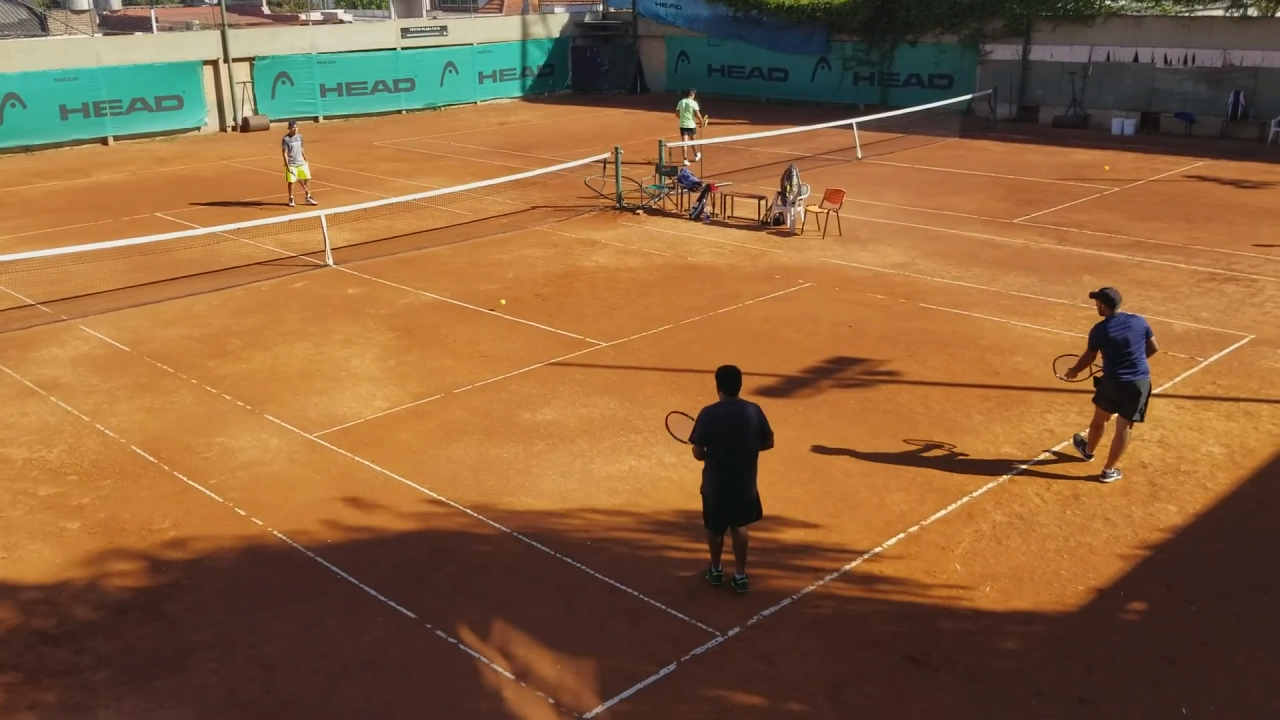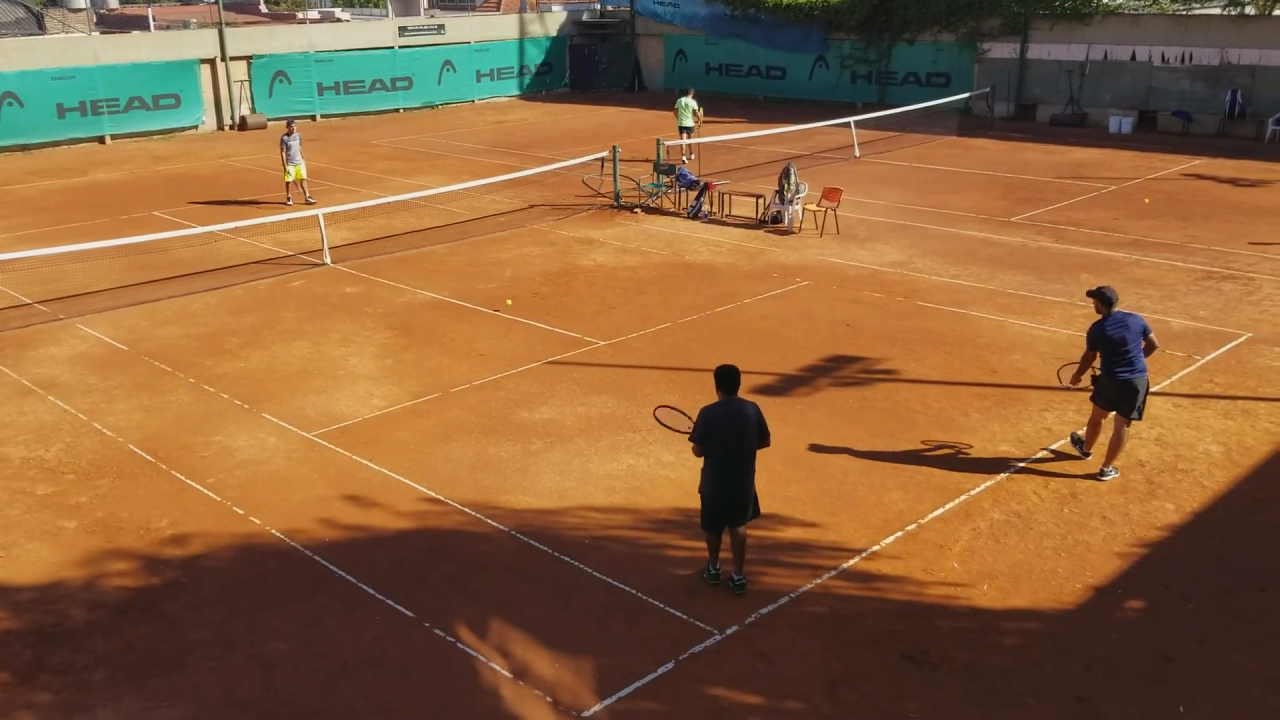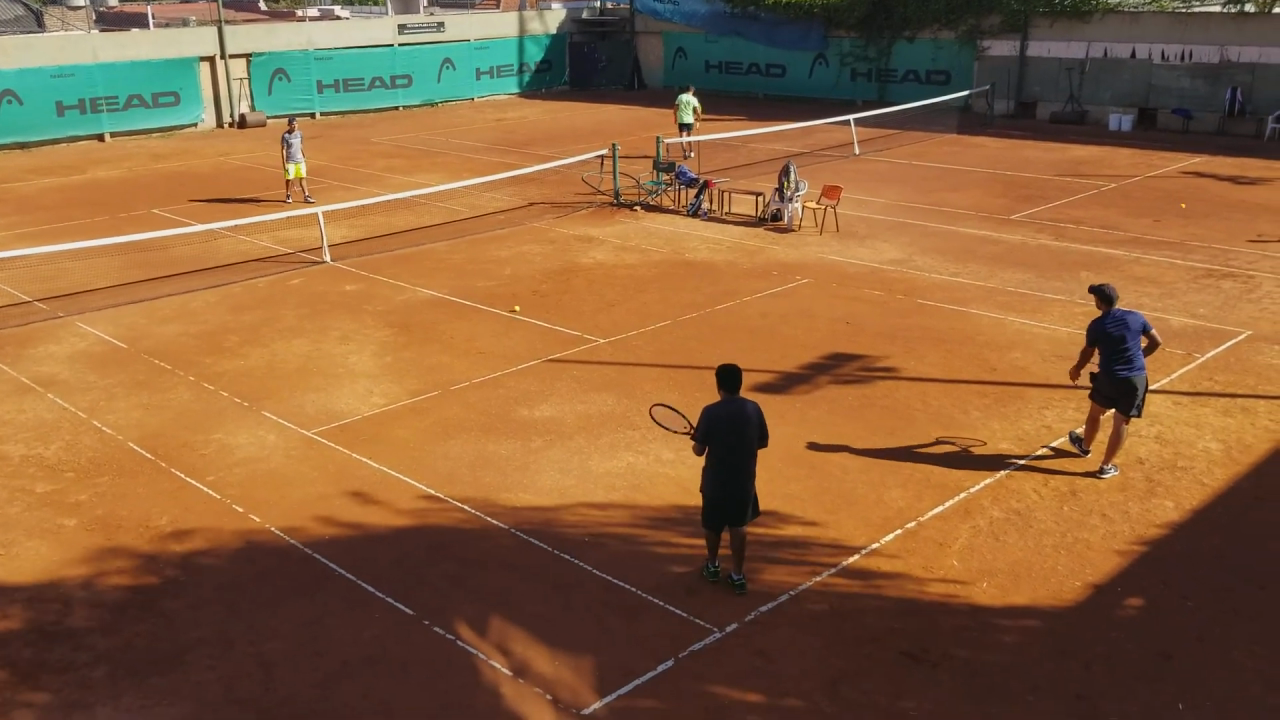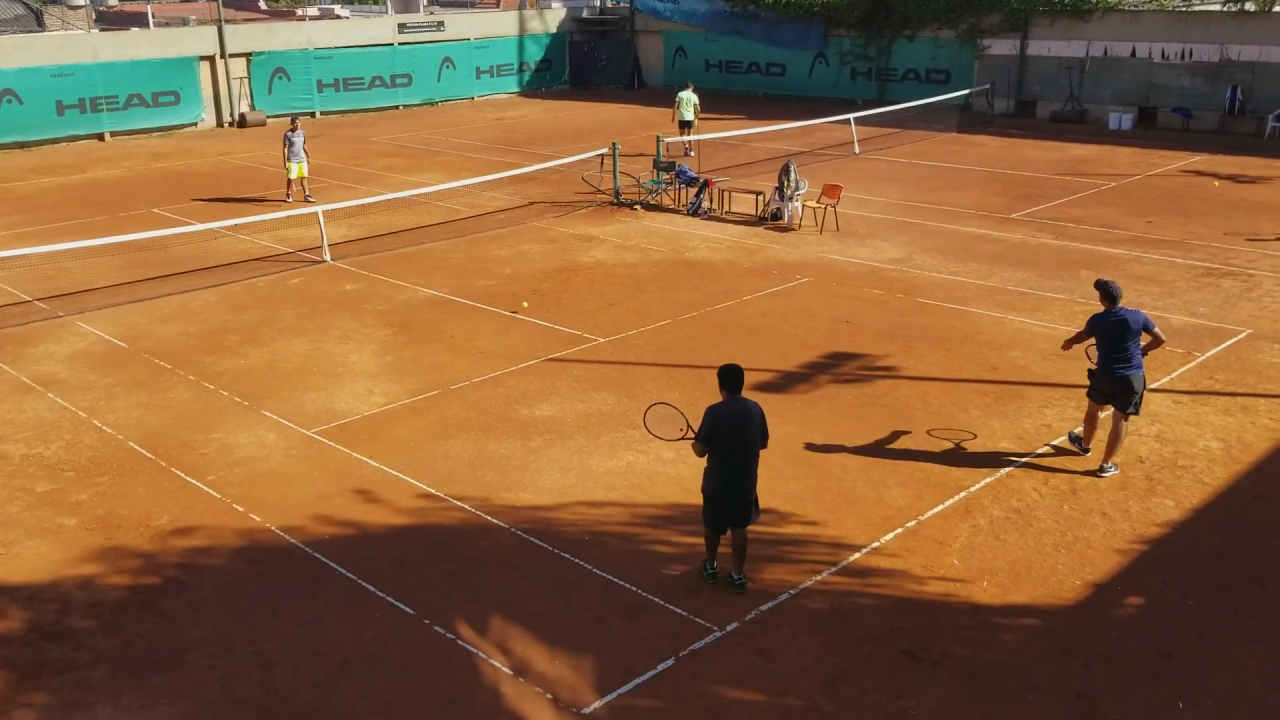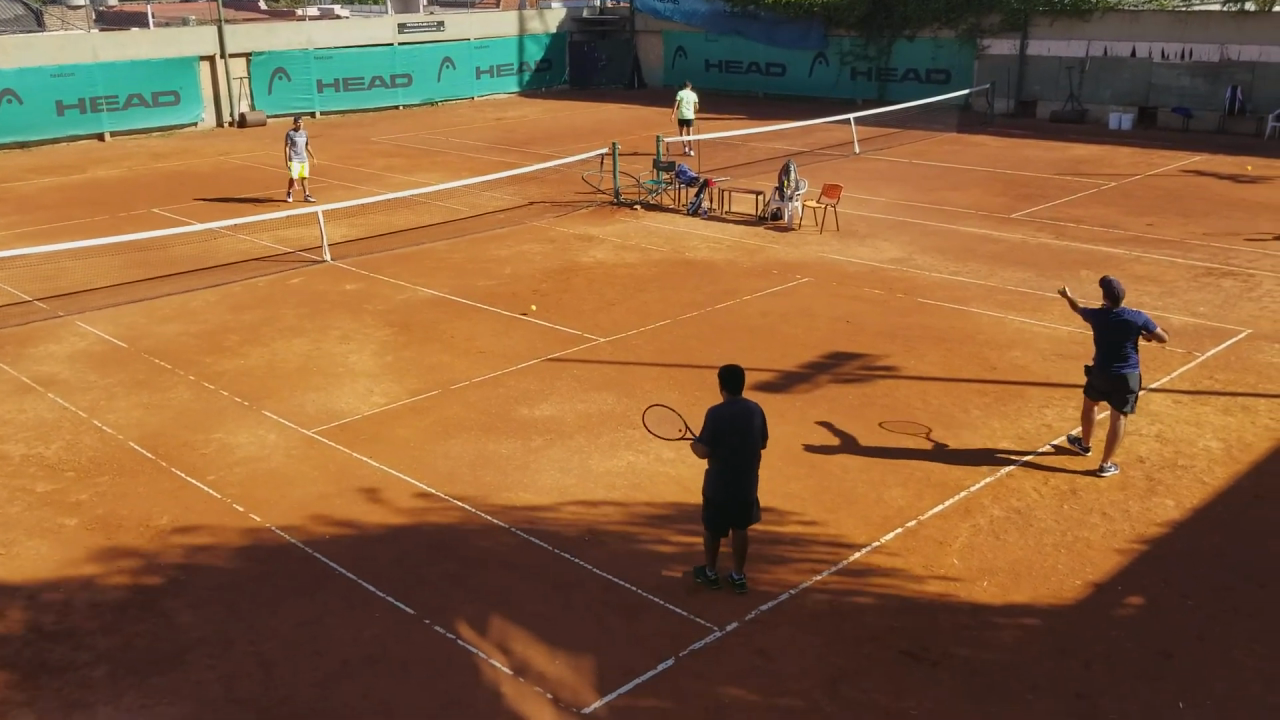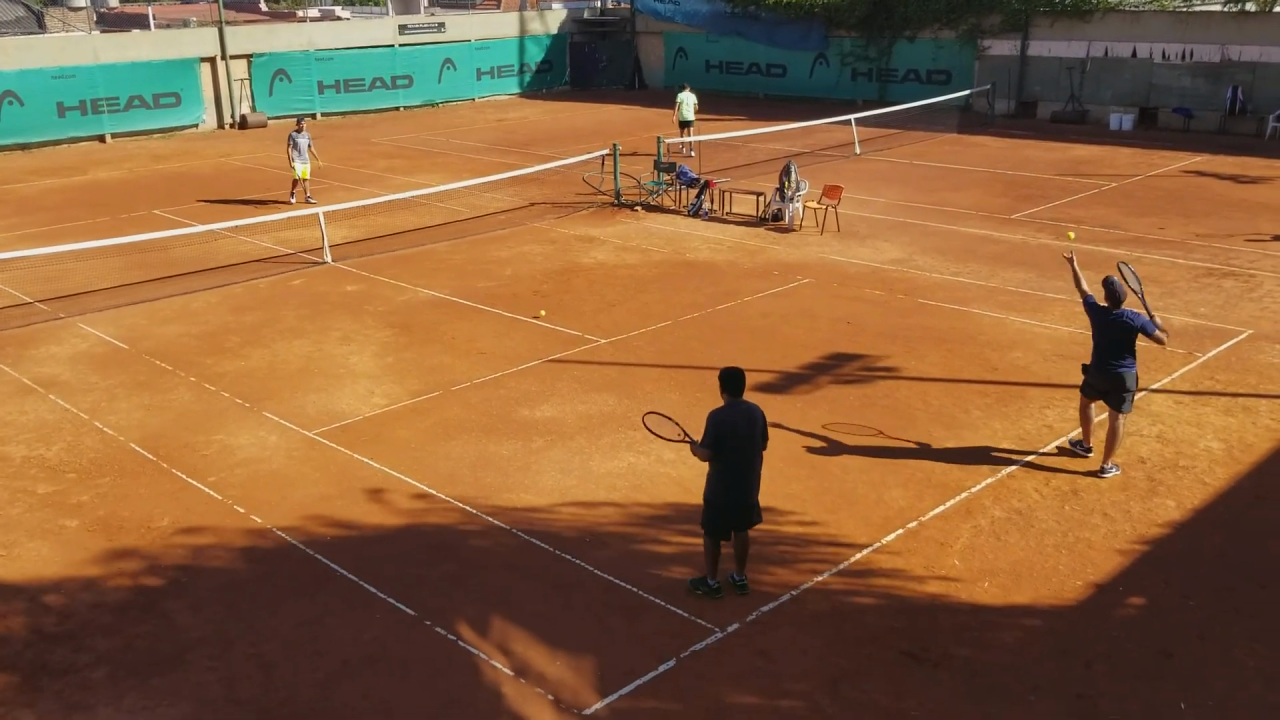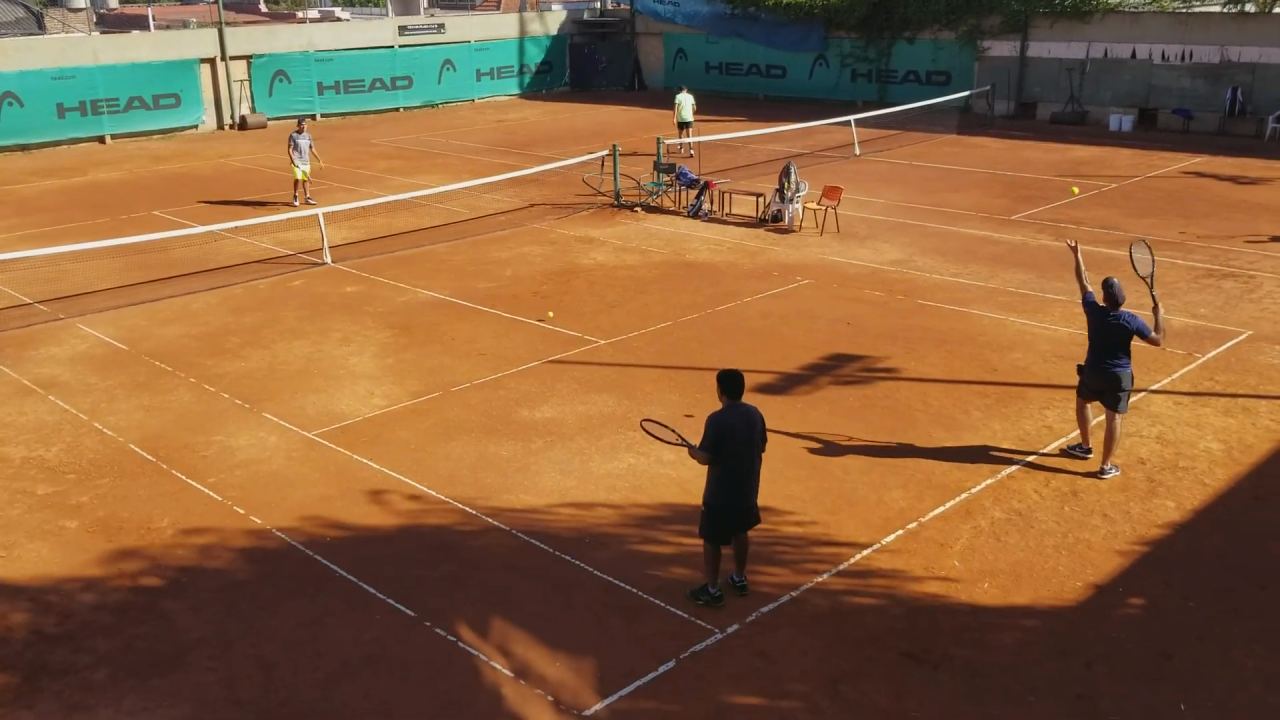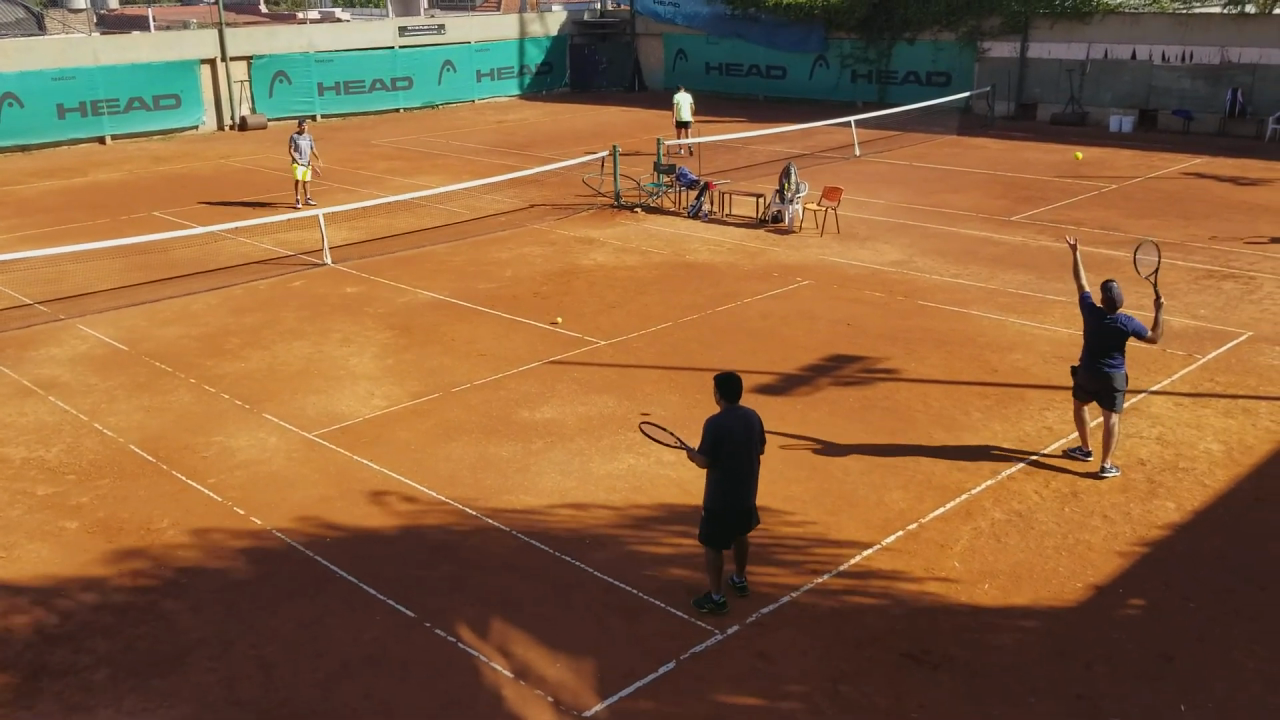
dt=0.1s
person 1, frame 1
left shoulder: (708, 414)
right shoulder: (754, 411)
left elbow: (697, 452)
right elbow: (768, 442)
left wrist: (706, 456)
left hip: (715, 484)
right hip: (745, 483)
left knee: (714, 528)
right knee: (740, 526)
left ankle: (715, 570)
right ankle: (740, 576)
person 1, frame 2
left shoulder: (708, 413)
right shoulder: (752, 409)
left elbow: (697, 451)
right elbow: (765, 442)
left wrist: (698, 448)
left hip: (714, 483)
right hip: (743, 482)
left knee: (712, 527)
right knee: (738, 526)
left ankle: (713, 568)
right ankle: (738, 577)
person 1, frame 3
left shoulder: (711, 412)
right shoulder: (753, 409)
left elbow: (699, 450)
right elbow: (763, 442)
left wrist: (696, 445)
left hip: (715, 482)
right hip: (744, 481)
left knee: (713, 526)
right knee: (739, 526)
left ankle: (712, 565)
right ankle: (738, 576)
person 1, frame 4
left shoulder: (714, 412)
right shoulder: (755, 409)
left elbow: (701, 450)
right elbow: (763, 443)
left wrist: (694, 445)
left hip: (718, 483)
right hip: (746, 482)
left knee: (712, 526)
right knee: (740, 527)
left ankle: (711, 567)
right ankle: (739, 576)
person 1, frame 5
left shoulder: (716, 413)
right shoulder: (756, 410)
left elbow: (704, 452)
right elbow: (763, 444)
left wrist: (694, 445)
left hip: (719, 485)
right hip: (747, 483)
left knee: (712, 529)
right knee: (740, 528)
left ankle: (710, 572)
right ankle: (739, 576)
person 1, frame 6
left shoulder: (718, 416)
right shoulder: (756, 412)
left elbow: (706, 455)
right elbow: (763, 445)
left wrist: (695, 448)
left hip: (721, 489)
right hip: (748, 486)
left knee: (712, 533)
right knee: (742, 531)
left ankle: (711, 582)
right ankle: (740, 577)
person 1, frame 7
left shoulder: (717, 419)
right shoulder: (755, 414)
left elbow: (705, 458)
right elbow: (761, 447)
left wrist: (693, 452)
left hip: (720, 492)
right hip: (747, 489)
left knee: (712, 539)
right knee: (740, 532)
left ankle: (712, 590)
right ankle: (740, 578)
person 1, frame 8
left shoulder: (715, 423)
right shoulder: (753, 417)
left elbow: (704, 462)
right elbow: (760, 449)
left wrist: (692, 455)
left hip: (720, 496)
right hip: (746, 492)
left knee: (713, 545)
right knee: (740, 535)
left ankle: (716, 597)
right ankle: (740, 579)
person 2, frame 1
left shoulder: (1099, 329)
right shoulder: (1139, 322)
left elbow: (1089, 358)
right elbow: (1153, 348)
left wrist: (1074, 371)
left hip: (1113, 382)
right hip: (1140, 382)
left knee: (1100, 418)
right knee: (1125, 426)
left ankle: (1088, 450)
right ankle: (1109, 469)
person 2, frame 2
left shoulder: (1097, 329)
right shoulder: (1136, 320)
left elbow: (1089, 358)
right elbow: (1153, 345)
left wrist: (1077, 375)
left hip: (1110, 381)
right hip: (1137, 381)
left knee: (1097, 416)
right knee: (1123, 424)
left ankle: (1086, 448)
right ankle: (1107, 468)
person 2, frame 3
left shoulder: (1096, 326)
right shoulder: (1136, 318)
left elbow: (1088, 353)
right elbow: (1157, 342)
left wrist: (1076, 369)
left hip: (1109, 379)
right hip: (1136, 378)
left knee: (1095, 412)
right knee: (1122, 422)
left ankle: (1085, 446)
right ankle: (1107, 466)
person 2, frame 4
left shoulder: (1097, 321)
right shoulder: (1137, 317)
left elbow: (1083, 336)
right elbow: (1161, 338)
left wrist: (1070, 341)
right wrist: (1146, 349)
left hip: (1105, 376)
right hip: (1132, 378)
left knee: (1094, 408)
right knee: (1121, 420)
left ankle: (1085, 445)
right ankle: (1106, 464)
person 2, frame 5
left shoulder: (1097, 316)
right shoulder: (1137, 318)
left elbow: (1078, 309)
right elbow: (1164, 338)
left wrist: (1067, 297)
right wrist: (1148, 335)
left hip: (1101, 373)
right hip: (1128, 376)
left knee: (1089, 405)
right knee: (1118, 418)
left ankle: (1084, 444)
right ankle: (1106, 464)
person 2, frame 6
left shoulder: (1097, 313)
right shoulder: (1136, 319)
left elbow: (1082, 289)
right elbow: (1163, 340)
left wrist: (1073, 266)
right wrist: (1155, 322)
left hip: (1098, 372)
right hip: (1125, 375)
left knee: (1086, 402)
right knee: (1117, 419)
left ankle: (1086, 445)
right ankle: (1107, 465)
person 2, frame 7
left shoulder: (1094, 312)
right shoulder: (1131, 321)
left elbow: (1083, 283)
right elbow: (1158, 340)
left wrist: (1076, 255)
right wrist: (1159, 314)
left hip: (1092, 372)
right hip: (1120, 375)
left knee: (1083, 403)
right knee: (1114, 418)
left ankle: (1085, 447)
right ankle: (1106, 466)
person 2, frame 8
left shoulder: (1091, 313)
right shoulder: (1128, 324)
left elbow: (1081, 282)
right elbow: (1154, 338)
left wrist: (1075, 253)
right wrist: (1159, 311)
left hip: (1088, 372)
right hip: (1115, 376)
left knee: (1080, 406)
right knee: (1110, 419)
left ankle: (1085, 449)
right ankle: (1106, 465)
